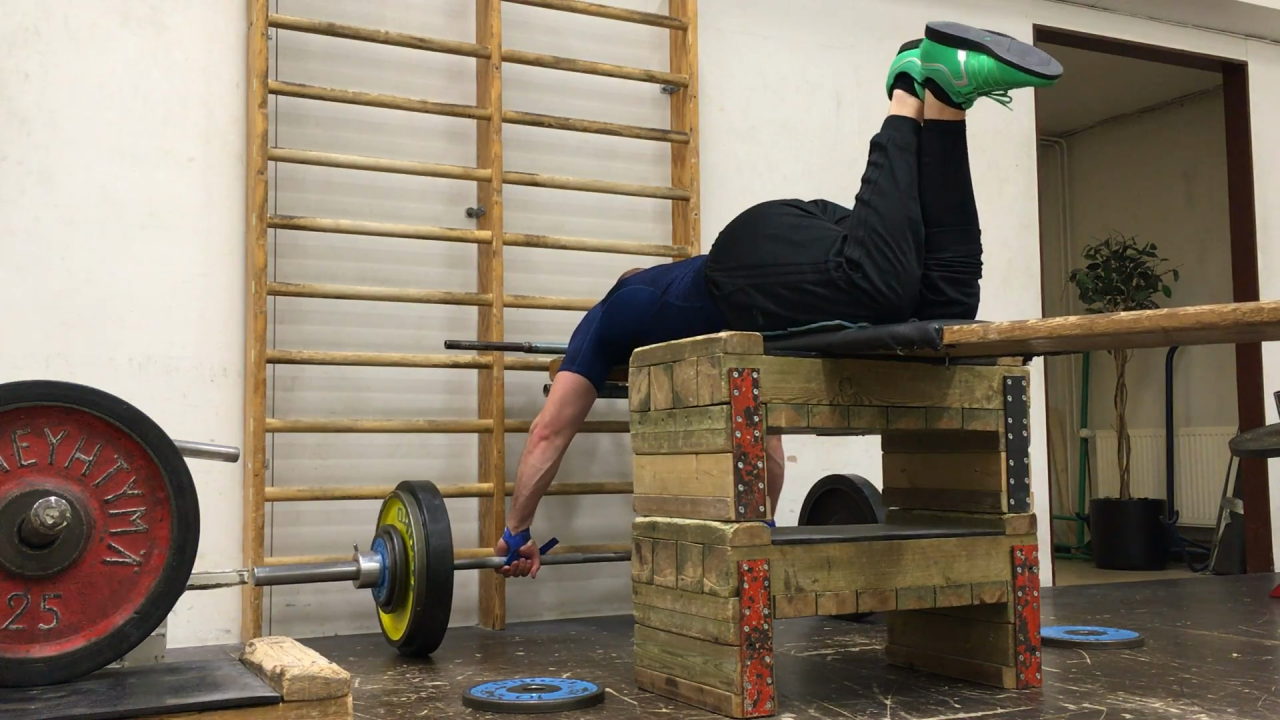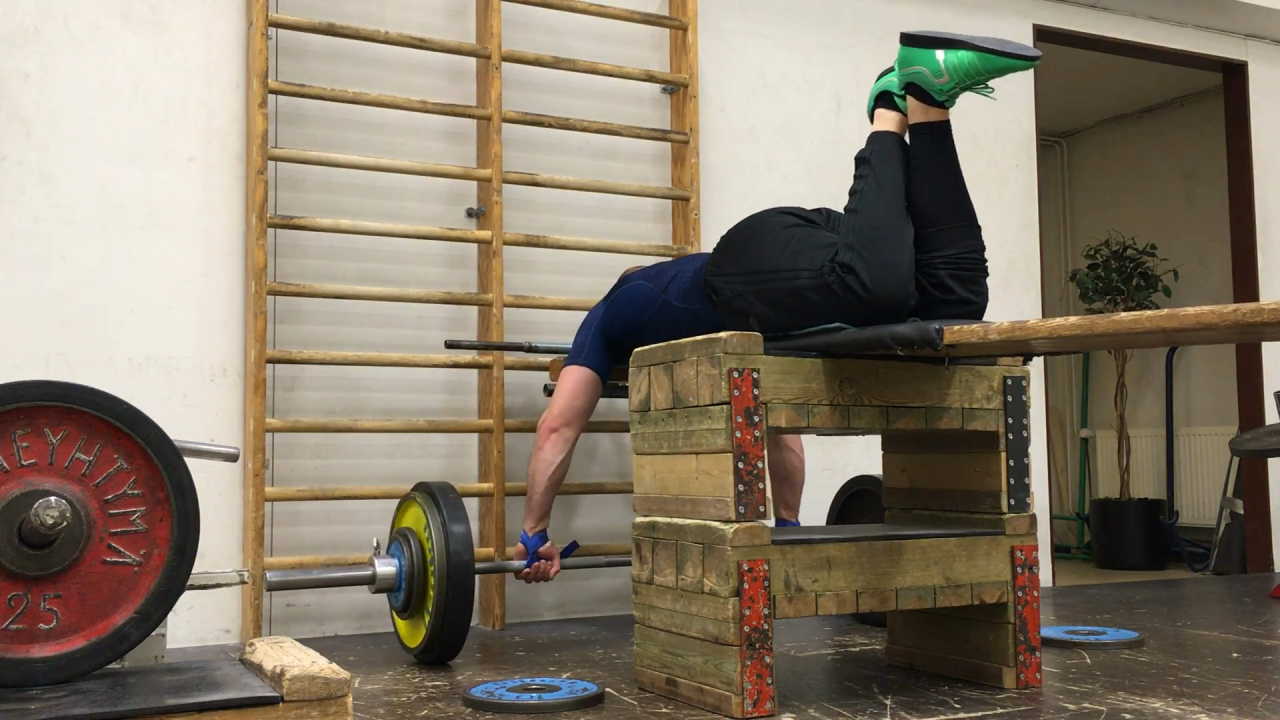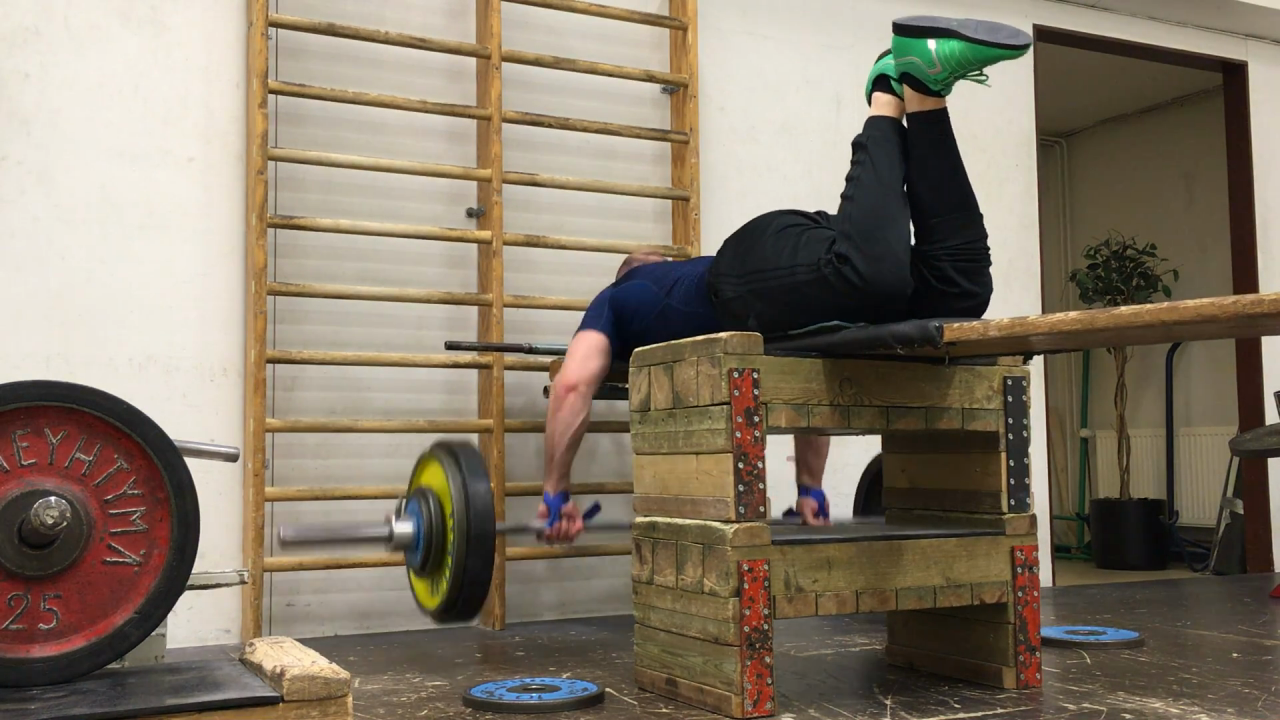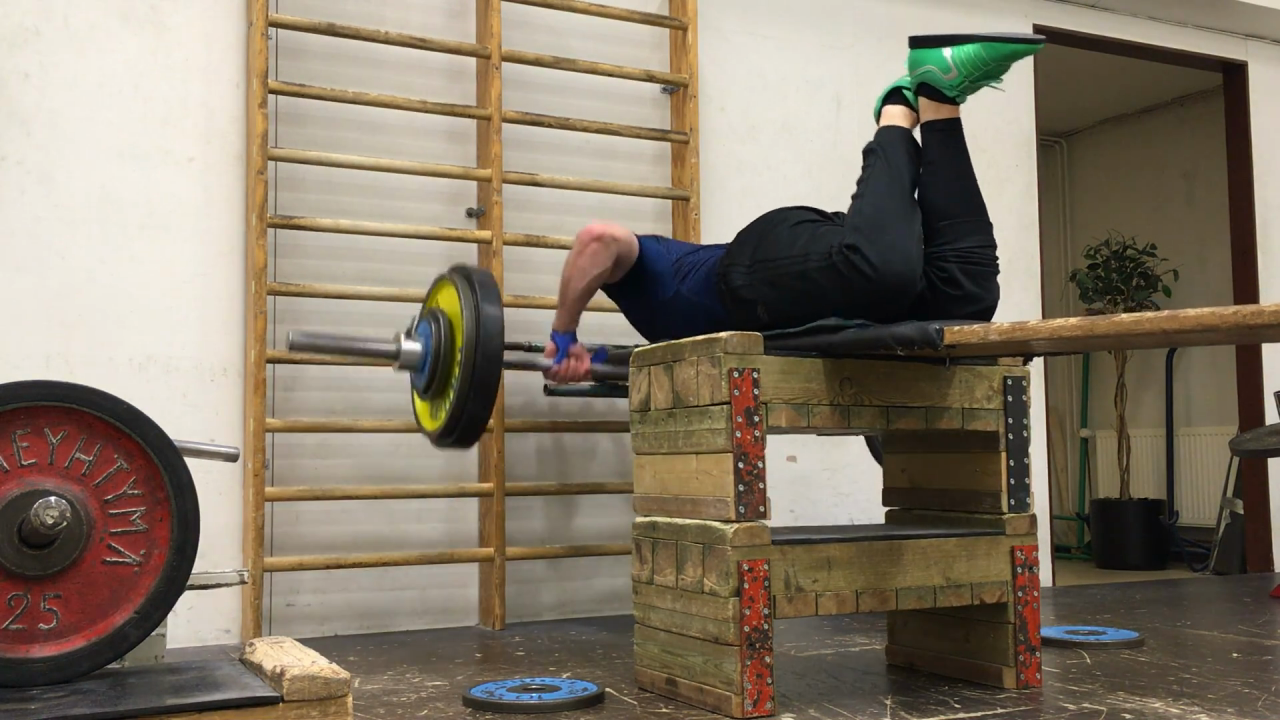
dt=0.5s
person 1, frame 1
left shoulder: (608, 321)
left elbow: (550, 431)
right elbow: (765, 430)
left wrist: (518, 533)
left hip: (756, 260)
left knee: (880, 287)
right knee: (947, 303)
left ankle: (909, 98)
right ankle: (939, 94)
person 1, frame 2
left shoulder: (612, 315)
right shoulder: (733, 334)
left elbow: (559, 425)
left wrist: (535, 535)
right wrist: (788, 525)
left hip: (754, 267)
left knee: (874, 284)
right knee: (955, 299)
left ankle: (890, 115)
right ankle: (923, 96)
person 1, frame 3
left shoulder: (617, 300)
right shoulder: (689, 288)
left elbow: (572, 384)
left wrist: (556, 497)
right wrist: (810, 488)
left hip: (758, 272)
left knee: (875, 275)
right knee: (959, 285)
left ankle: (888, 100)
right ankle: (915, 87)
person 1, frame 4
left shoulder: (636, 269)
left elbow: (599, 239)
left wrist: (563, 336)
left hip: (762, 271)
right knee: (968, 292)
left ankle: (897, 112)
right ankle: (936, 95)
